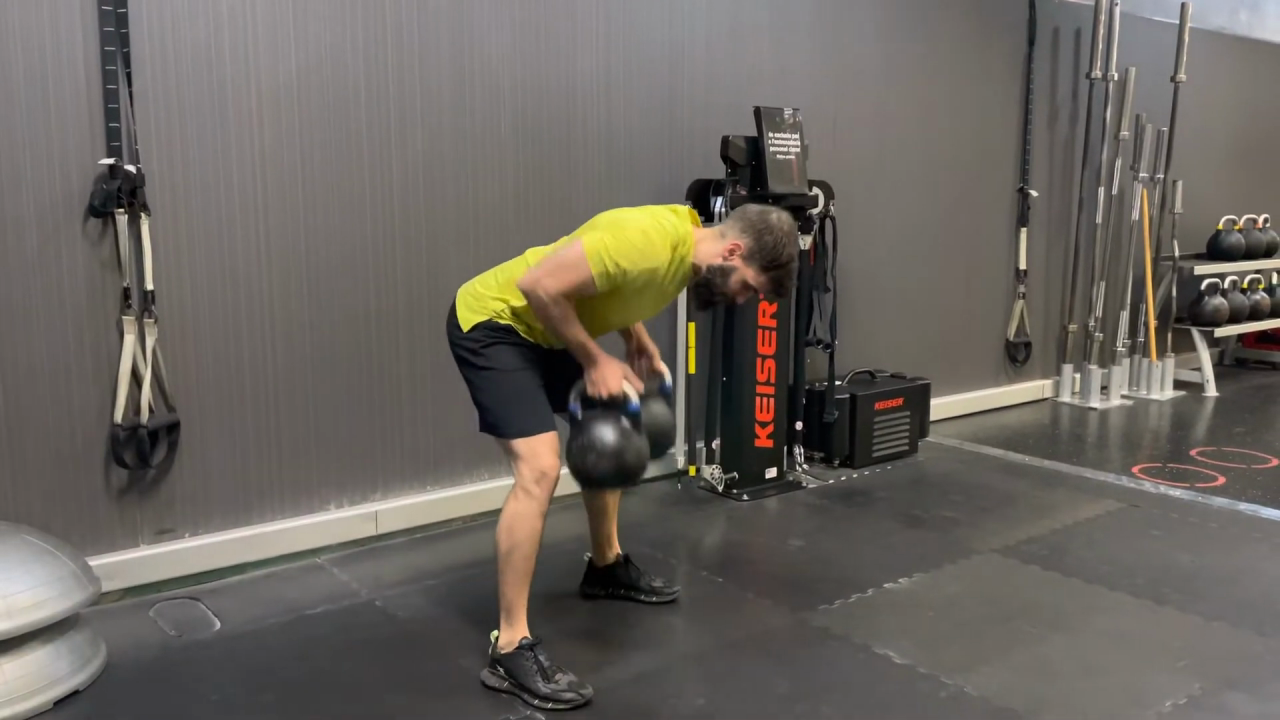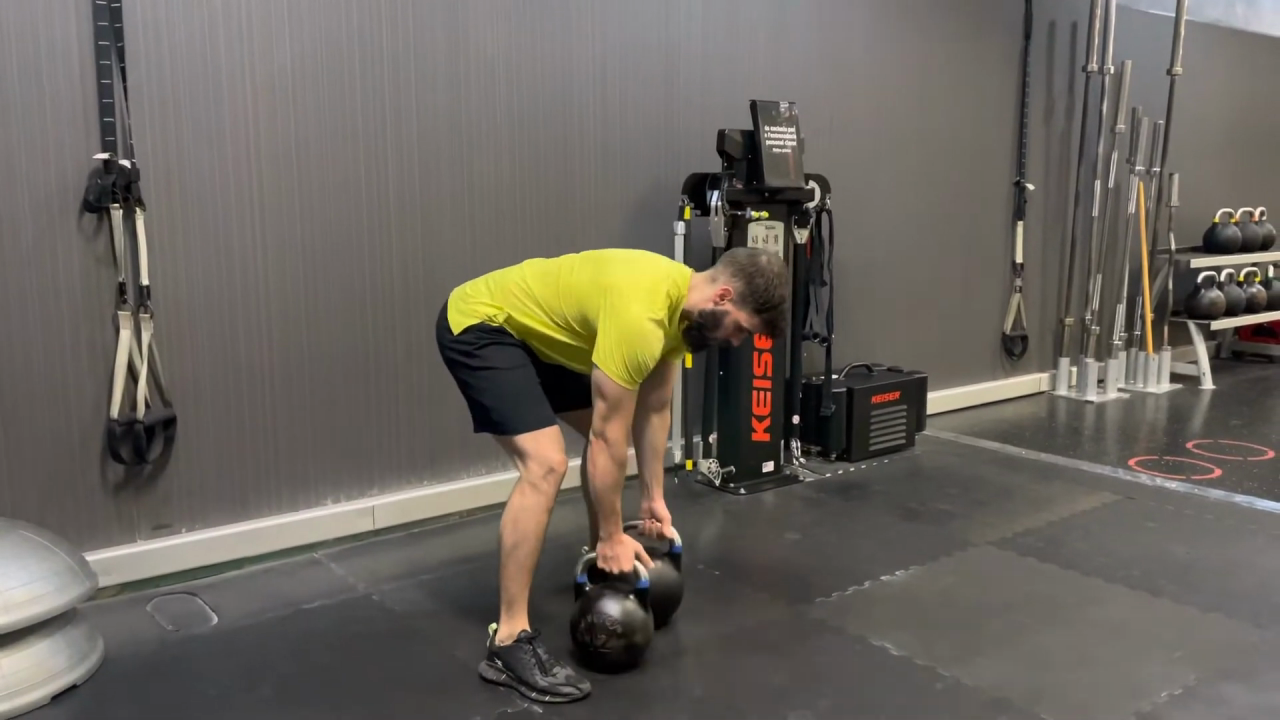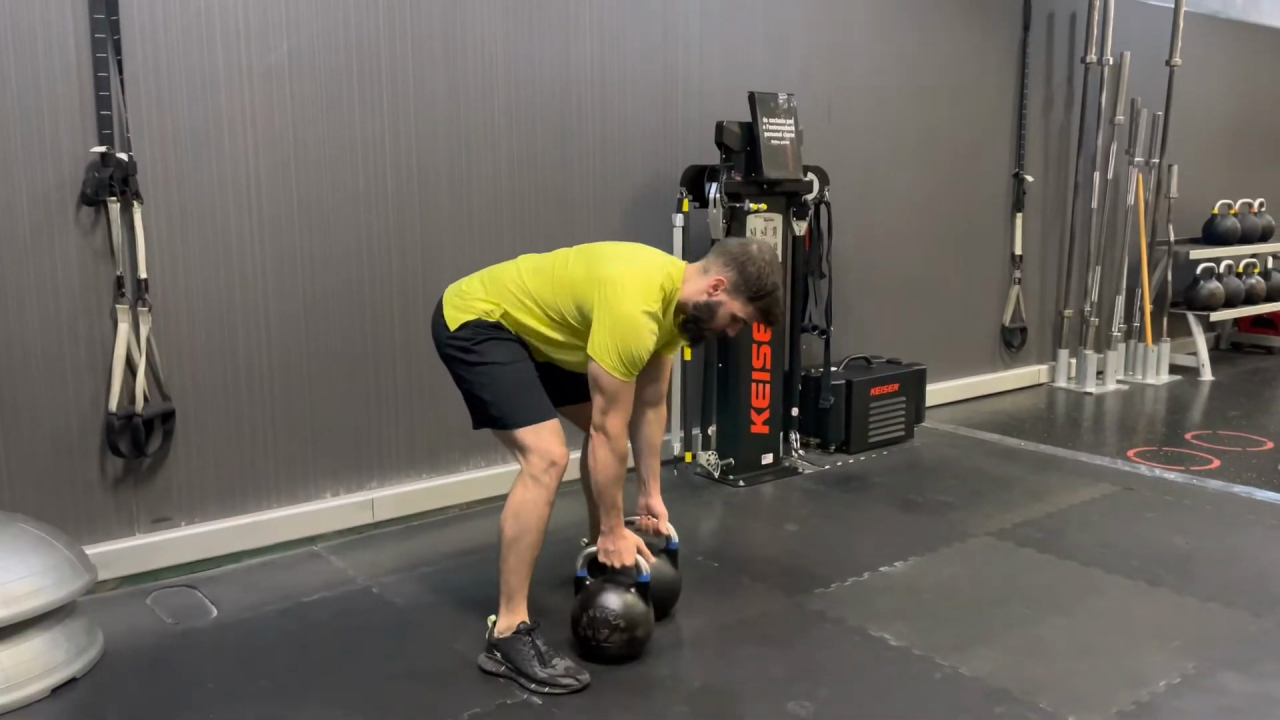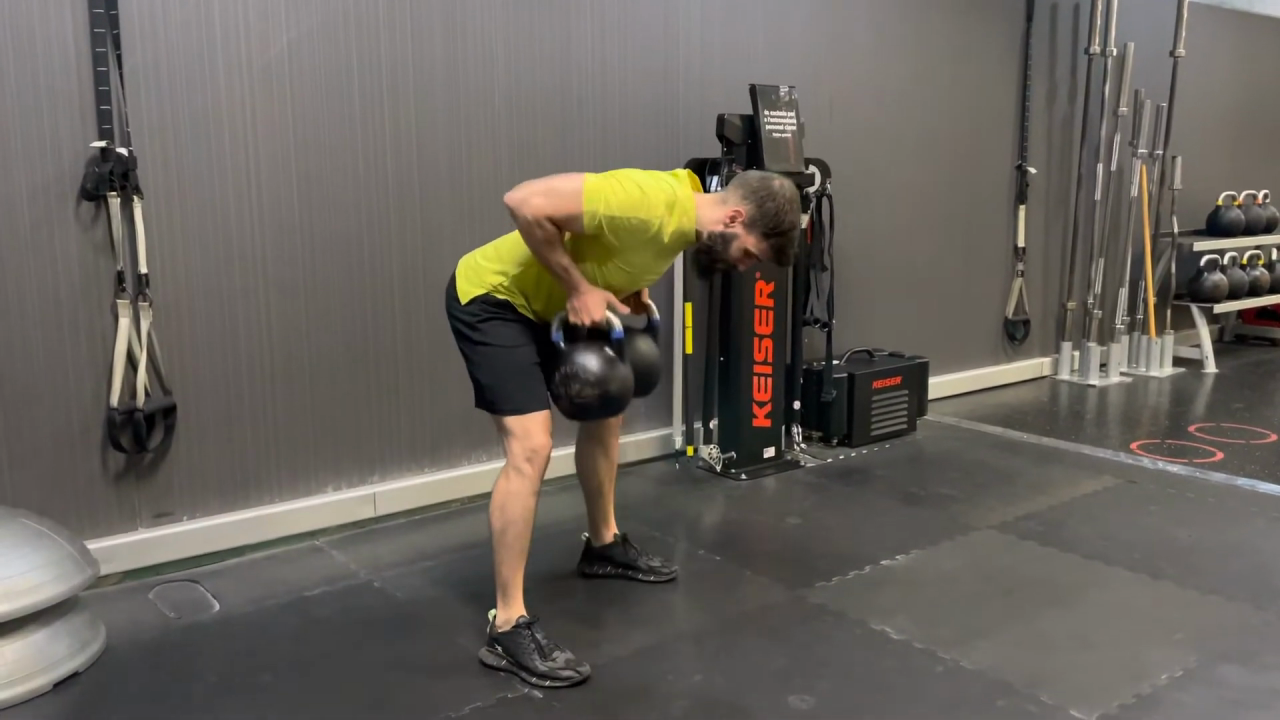
dt=0.5s
person 1, frame 1
left shoulder: (688, 244)
right shoulder: (647, 244)
right elbow: (537, 283)
left wrist: (639, 342)
right wrist: (594, 361)
left hip: (544, 329)
right hip: (492, 321)
right knee: (540, 469)
left ankle: (605, 566)
right ankle: (510, 649)
person 1, frame 2
left shoulder: (682, 301)
right shoulder: (639, 317)
left elbow: (653, 410)
right elbow: (606, 439)
left wrist: (653, 498)
right wrist: (611, 537)
left hip: (530, 327)
right hip: (478, 325)
left knee: (609, 427)
right knee: (546, 464)
left ankle: (601, 562)
right ankle: (508, 643)
person 1, frame 3
left shoulder: (675, 296)
right shoulder: (634, 309)
left elbow: (650, 405)
right elbow: (609, 432)
left wrist: (651, 493)
right wrist: (613, 530)
left hip: (525, 322)
right hip: (474, 320)
left knee: (605, 420)
right knee: (547, 457)
left ankle: (600, 556)
right ankle: (508, 634)
person 1, frame 4
left shoulder: (687, 210)
right shoulder: (647, 203)
right elbow: (525, 202)
left wrist: (631, 287)
right wrist: (577, 288)
left hip: (542, 300)
right hip: (491, 296)
left knee: (604, 411)
right knee: (531, 447)
left ankle: (603, 544)
right ankle: (508, 626)
